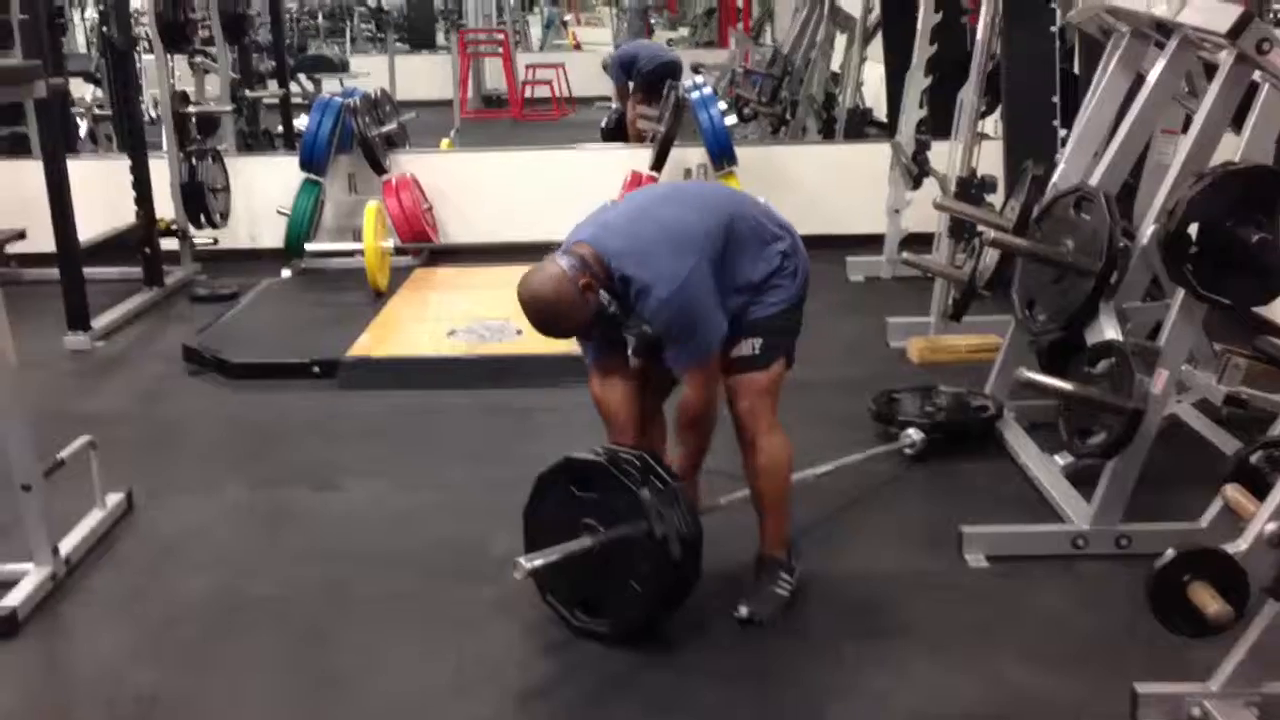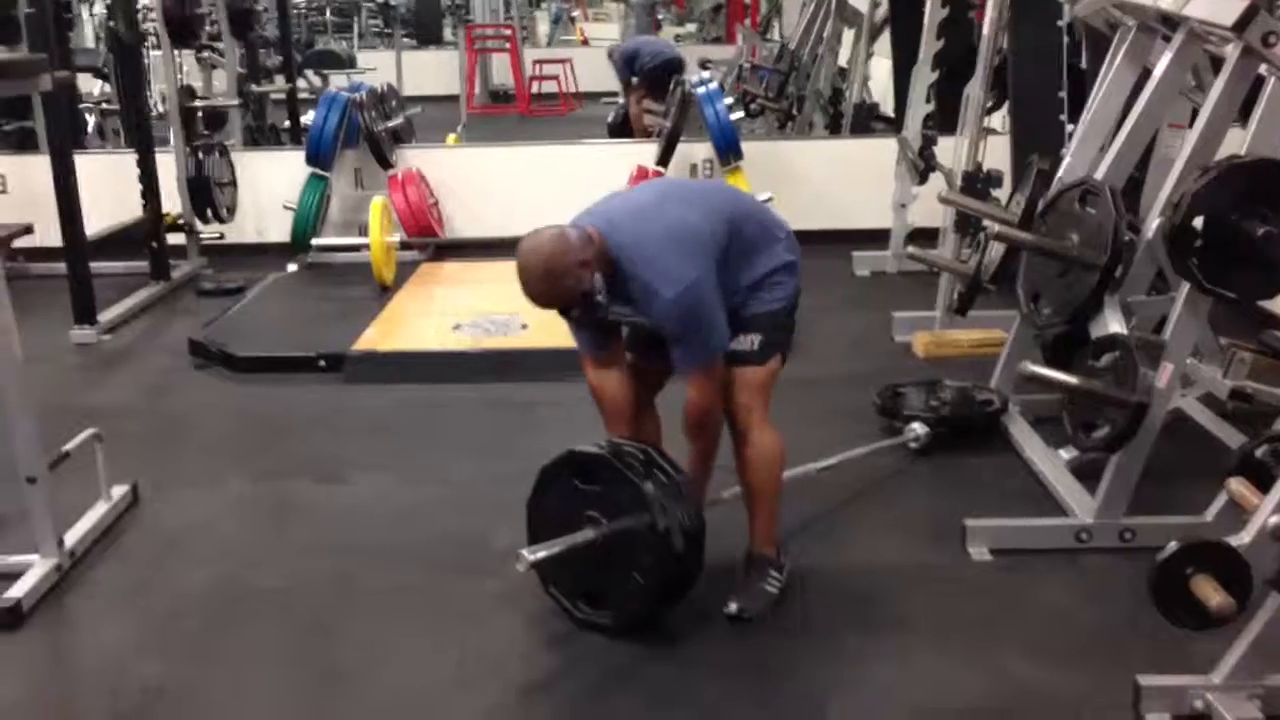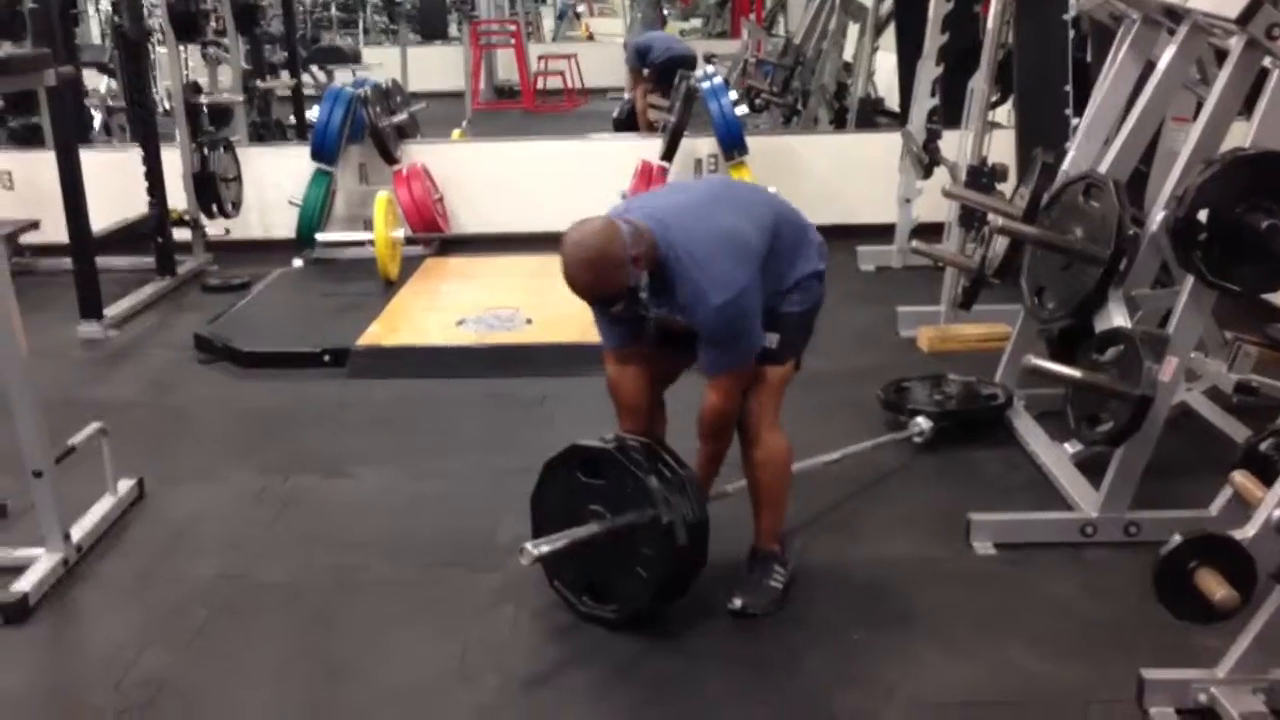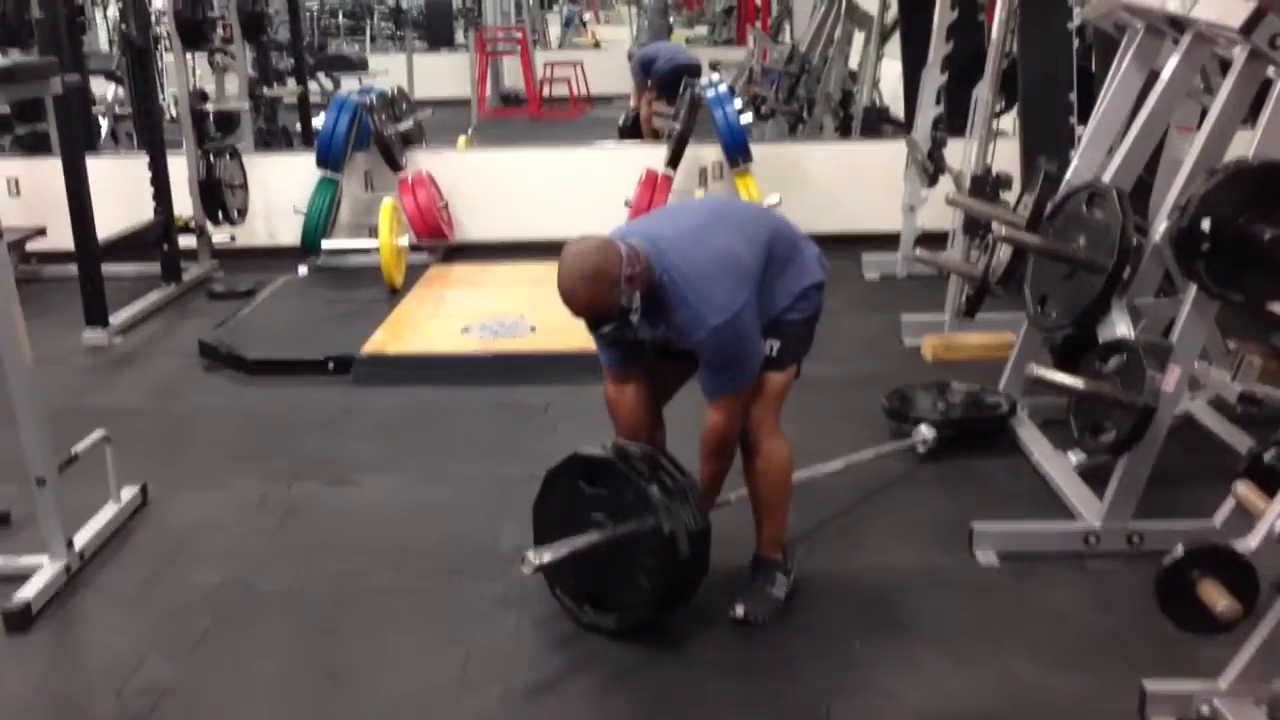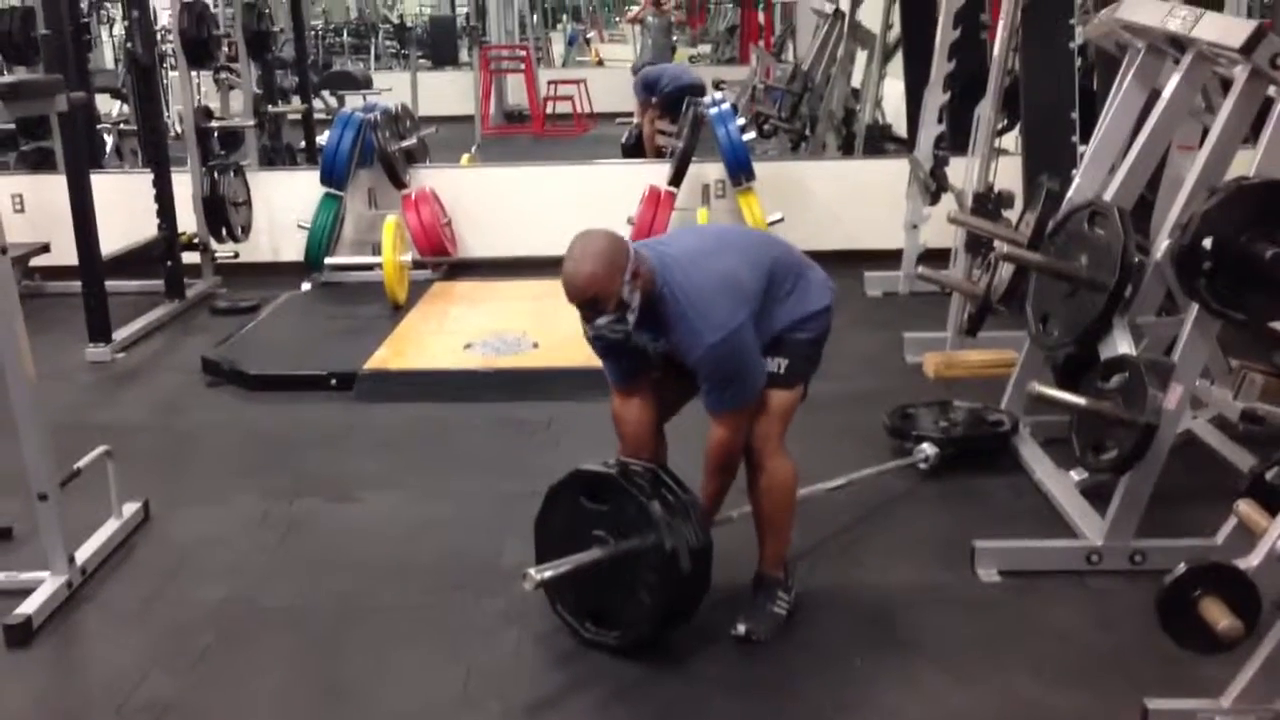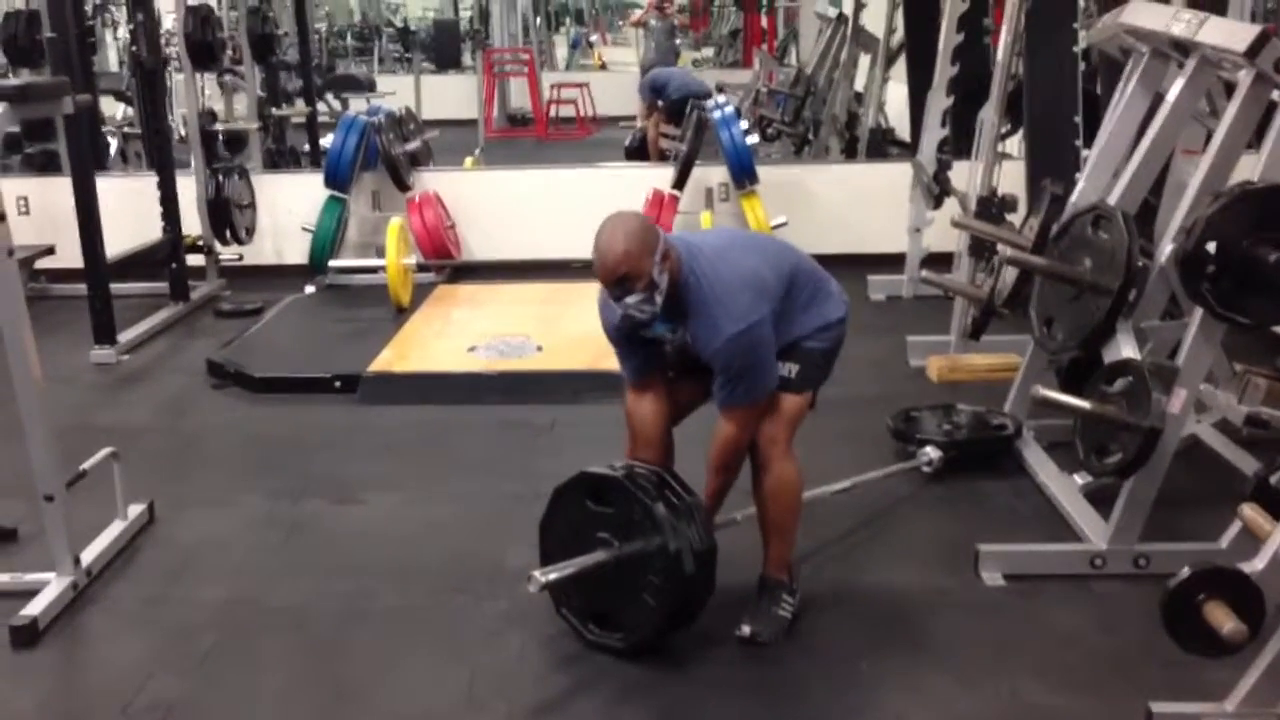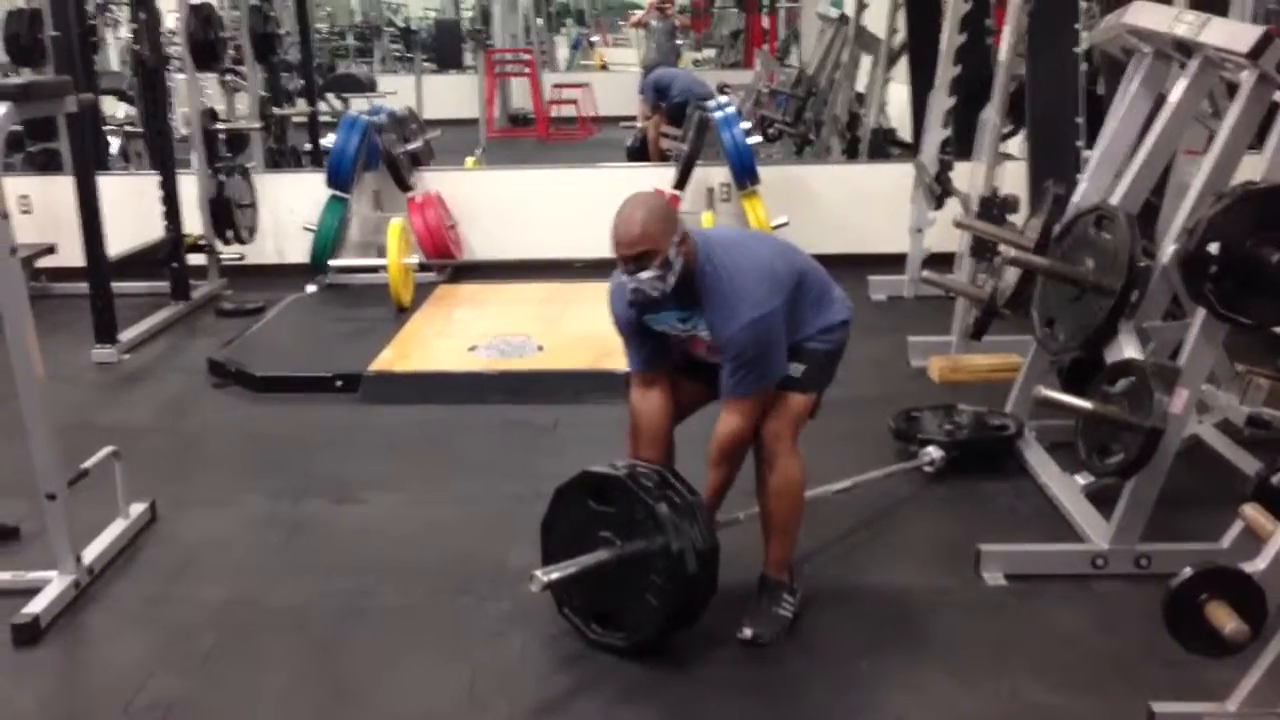
dt=0.3s
person 1, frame 1
left shoulder: (666, 285)
right shoulder: (573, 274)
left elbow: (701, 389)
right elbow: (610, 380)
left wrist: (684, 477)
left hip: (765, 275)
right hip: (699, 272)
left knee: (752, 417)
right knee: (640, 397)
left ankle: (777, 560)
person 1, frame 2
left shoulder: (670, 281)
right shoulder: (573, 264)
left elbow: (704, 390)
right elbow: (605, 369)
left wrist: (694, 483)
left hip: (760, 272)
left knee: (744, 410)
right knee: (633, 391)
left ankle: (767, 558)
person 1, frame 3
left shoulder: (715, 286)
right shoulder: (607, 259)
left elbow: (723, 396)
right elbow: (625, 366)
left wrist: (697, 487)
left hip: (787, 276)
left knee: (754, 415)
right knee: (643, 392)
left ankle: (771, 554)
person 1, frame 4
left shoulder: (711, 308)
right shoulder: (605, 281)
left elbow: (725, 417)
right elbow: (624, 387)
left wrist: (699, 505)
left hip: (785, 285)
left knee: (755, 422)
right knee: (642, 401)
left ankle: (773, 562)
person 1, frame 5
left shoulder: (710, 321)
right shoulder: (606, 305)
left elbow: (728, 431)
right elbow: (631, 400)
left wrist: (700, 519)
left hip: (794, 309)
left knee: (760, 441)
right knee: (639, 422)
left ankle: (775, 580)
person 1, frame 6
left shoulder: (731, 314)
right shoulder: (620, 304)
left elbow: (737, 427)
right elbow: (645, 395)
left wrist: (702, 514)
left hip: (808, 323)
left knee: (768, 441)
right knee: (647, 422)
left ankle: (779, 582)
person 1, frame 7
left shoulder: (745, 301)
right shoulder: (628, 294)
left elbow: (738, 419)
right elbow: (649, 389)
left wrist: (704, 511)
left hip: (810, 328)
left knee: (773, 437)
right knee: (645, 417)
left ankle: (779, 582)
